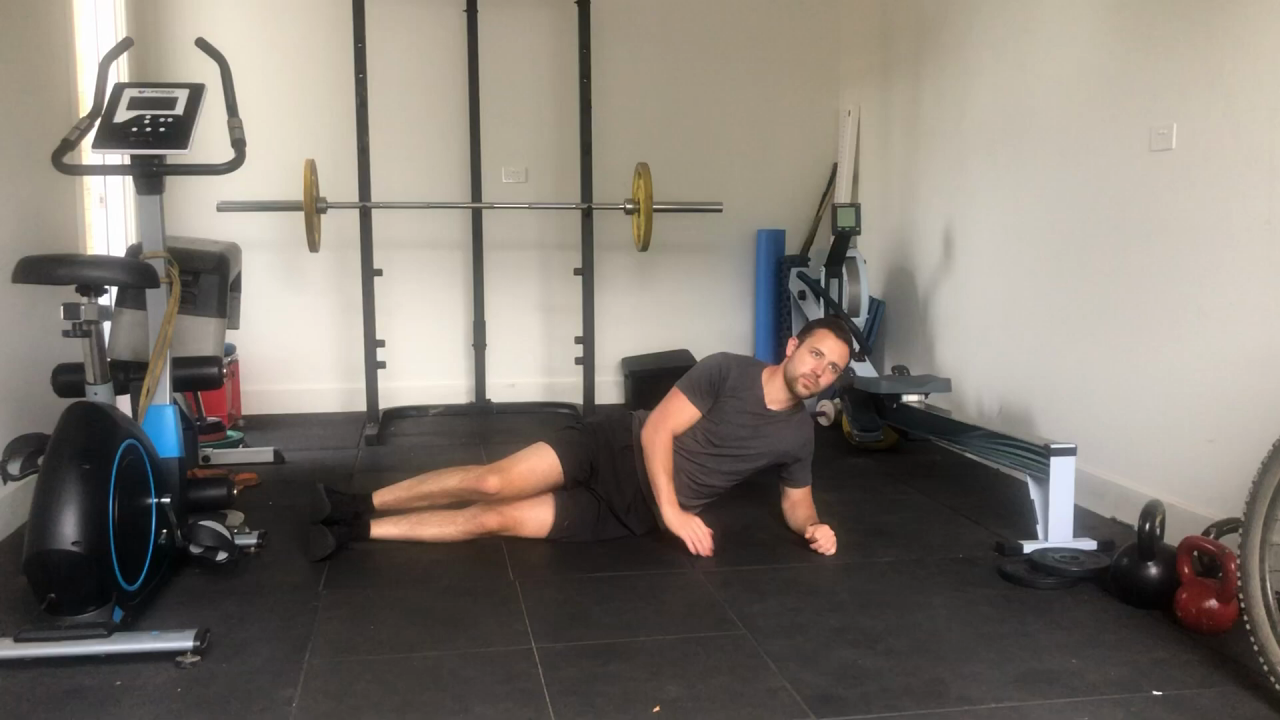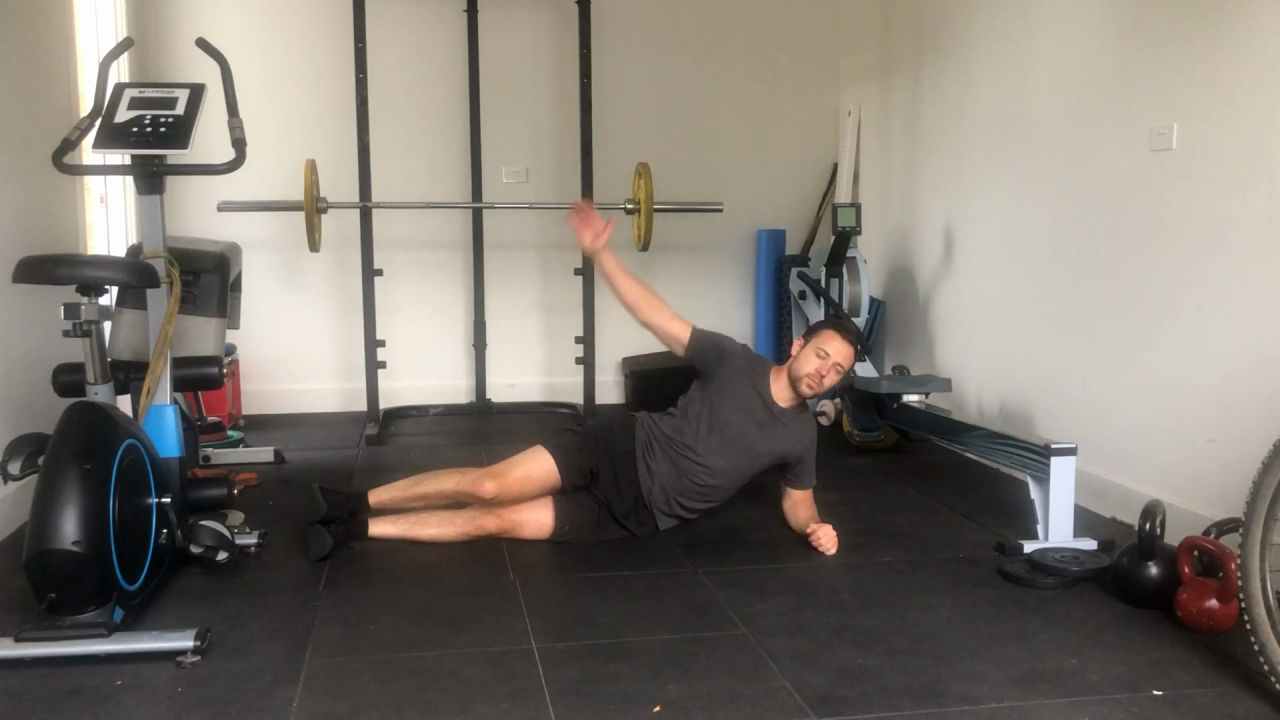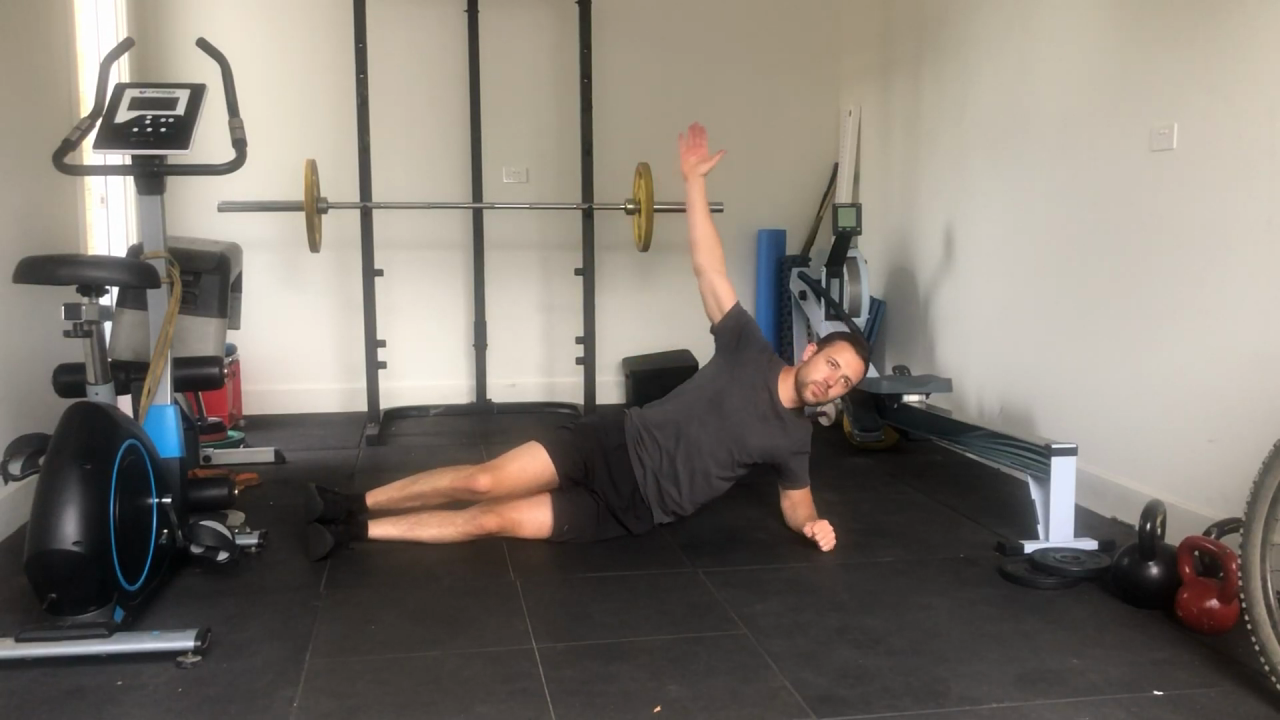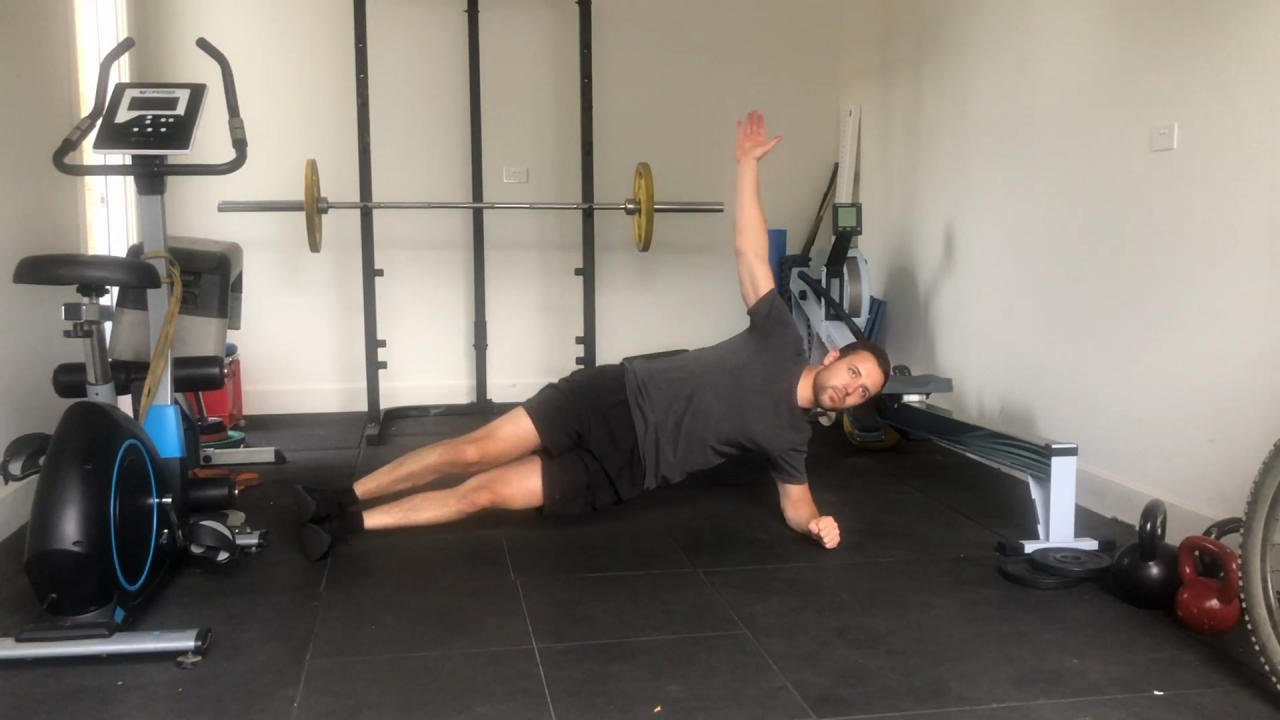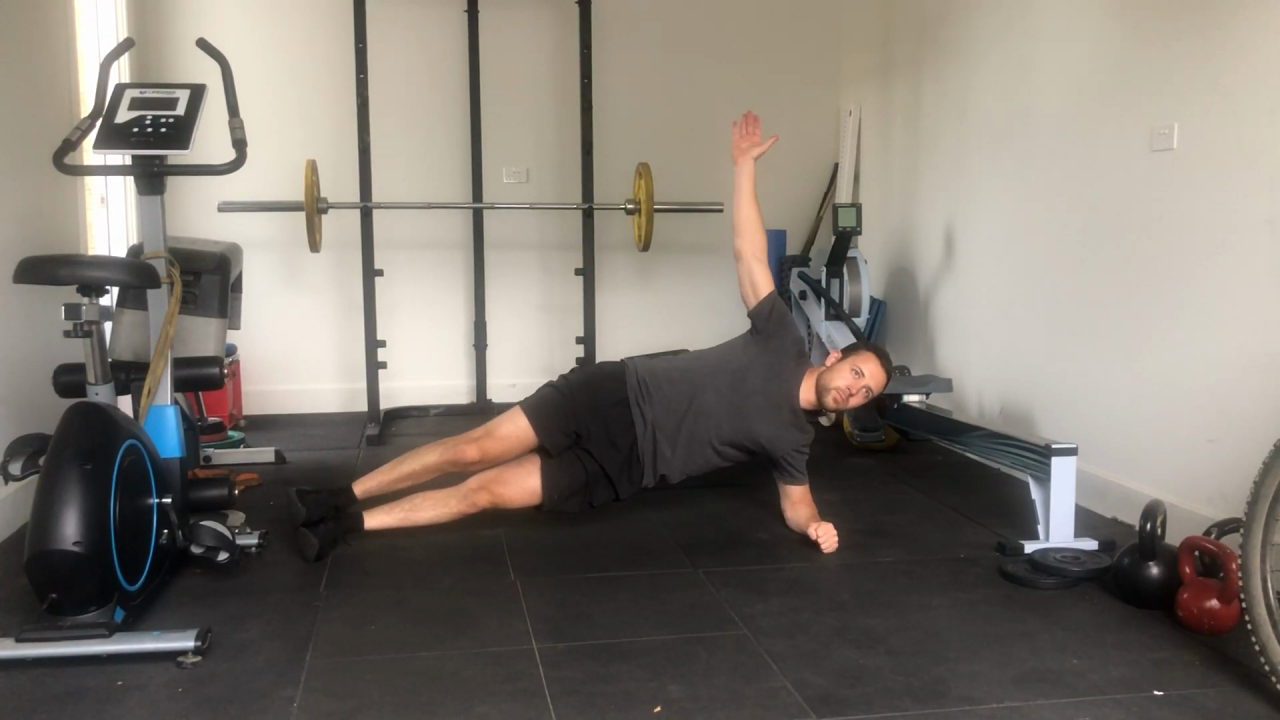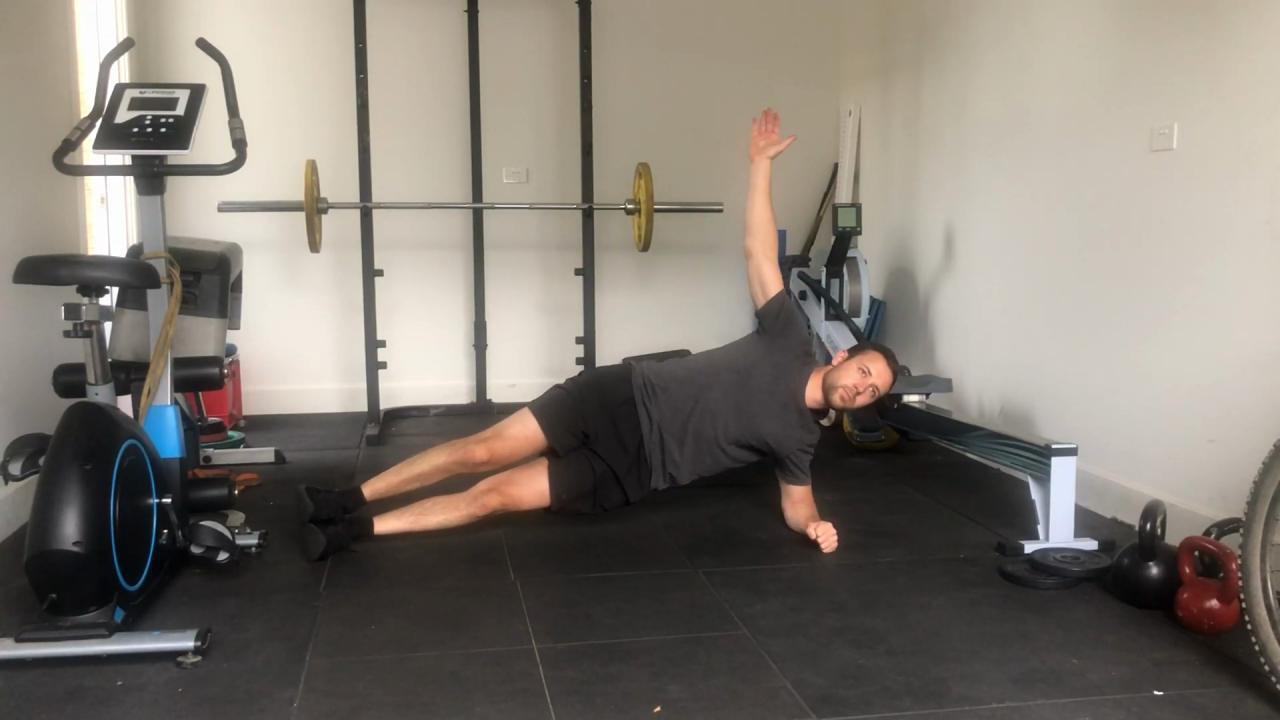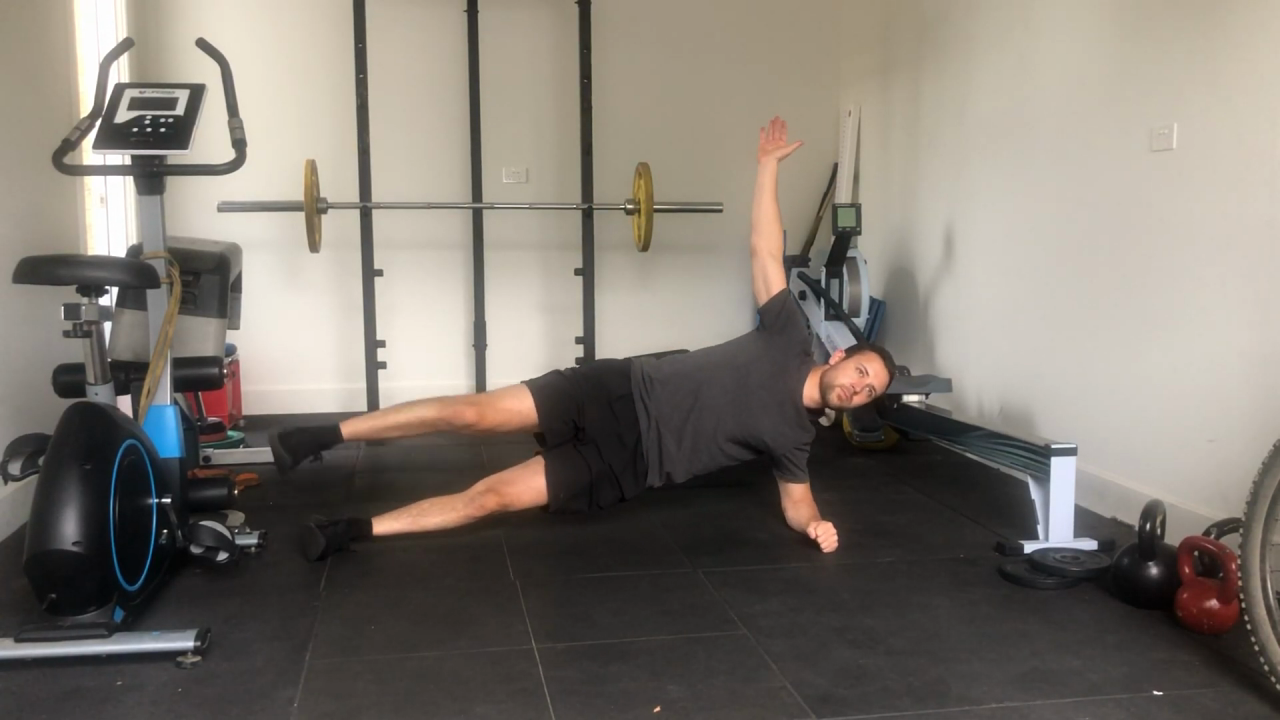
dt=0.4s
person 1, frame 1
left shoulder: (798, 434)
right shoulder: (729, 371)
left elbow: (796, 499)
right elbow: (658, 429)
left wrist: (813, 527)
right wrist: (672, 510)
left hip: (631, 515)
right hip: (618, 445)
left knee: (495, 519)
right knee: (495, 483)
left ankle: (361, 530)
right ankle: (361, 506)
person 1, frame 2
left shoulder: (800, 437)
right shoulder: (736, 363)
left elbow: (797, 501)
right elbow: (655, 316)
left wrist: (815, 528)
right wrist: (601, 253)
left hip: (643, 513)
right hip: (625, 450)
left knee: (496, 521)
right knee: (493, 485)
left ankle: (362, 532)
right ankle: (356, 505)
person 1, frame 3
left shoulder: (793, 438)
right shoulder: (749, 351)
left elbow: (795, 499)
right elbow: (708, 269)
left wrist: (813, 526)
right wrist: (693, 179)
left hip: (634, 506)
right hip: (615, 442)
left knee: (492, 519)
right knee: (484, 483)
left ankle: (357, 532)
right ankle: (354, 506)
person 1, frame 4
left shoulder: (790, 434)
right shoulder: (782, 342)
left elbow: (794, 498)
right elbow: (750, 249)
left wrist: (816, 523)
right wrist: (747, 161)
left hip: (621, 462)
right hip: (611, 398)
left knee: (486, 493)
right knee: (477, 452)
left ankle: (352, 523)
right ankle: (345, 501)
person 1, frame 5
left shoulder: (793, 436)
right shoulder: (784, 342)
left elbow: (795, 499)
right elbow: (748, 253)
left wrist: (816, 525)
right wrist: (744, 163)
left hip: (624, 459)
right hip: (613, 395)
left knee: (485, 492)
right knee: (476, 451)
left ankle: (347, 524)
right ankle: (341, 501)
person 1, frame 6
left shoulder: (800, 434)
right shoulder: (790, 340)
left elbow: (796, 499)
right elbow: (759, 251)
left wrist: (816, 526)
right wrist: (760, 162)
left hip: (632, 463)
right hip: (621, 397)
left knee: (495, 496)
right knee: (485, 452)
left ankle: (358, 528)
right ankle: (351, 501)
person 1, frame 7
left shoulder: (795, 435)
right shoulder: (790, 338)
left elbow: (796, 500)
right elbow: (766, 250)
left wrist: (816, 525)
right wrist: (768, 163)
left hip: (627, 460)
right hip: (619, 394)
left knee: (491, 495)
right knee: (474, 413)
left ankle: (352, 530)
right ankle: (326, 435)
